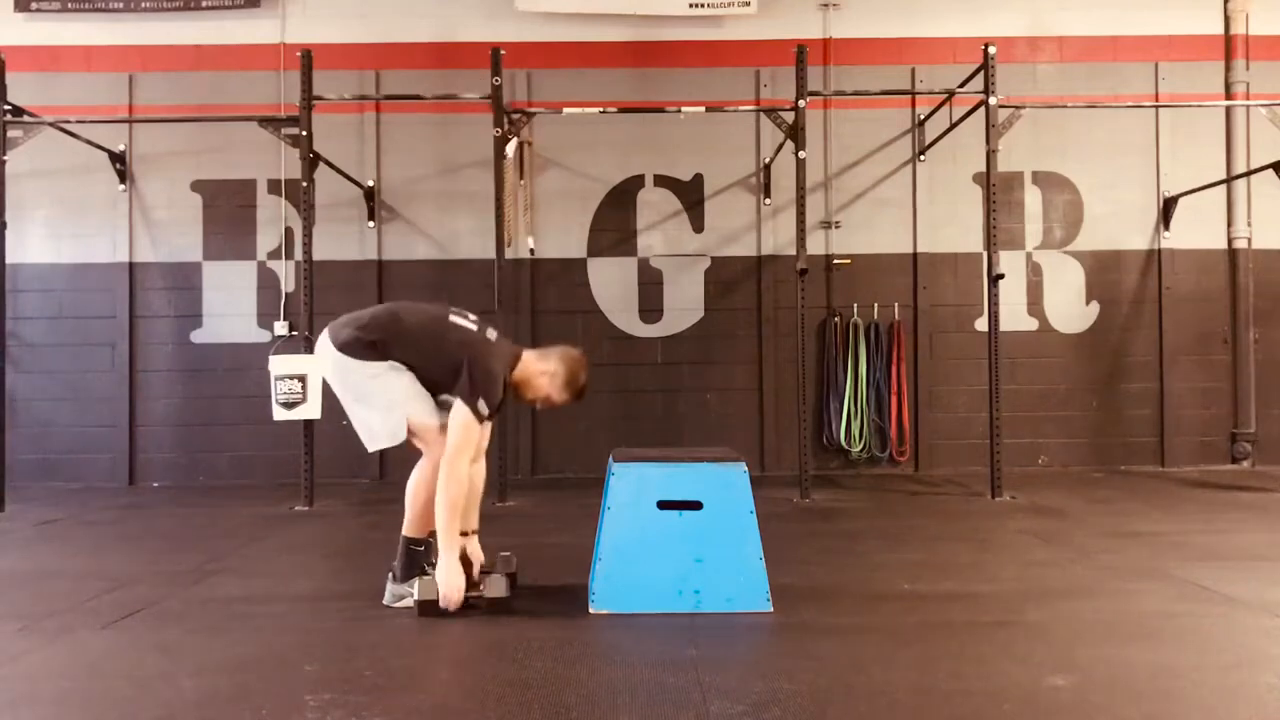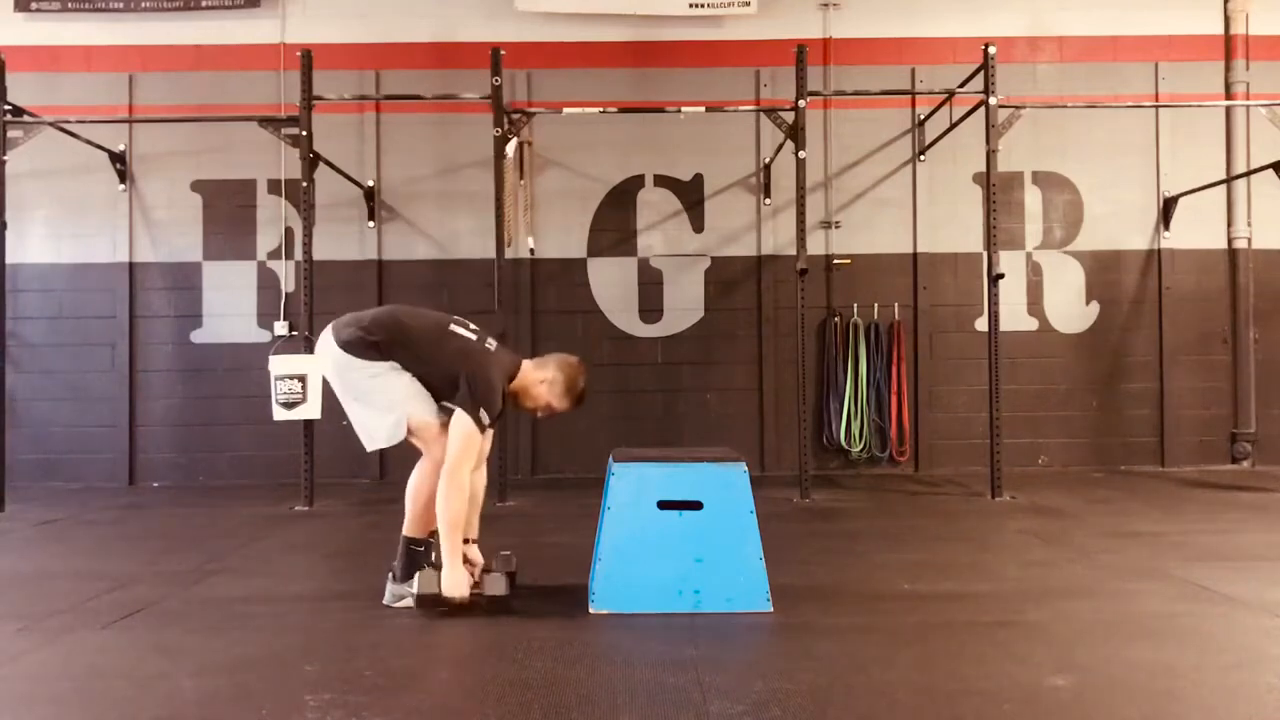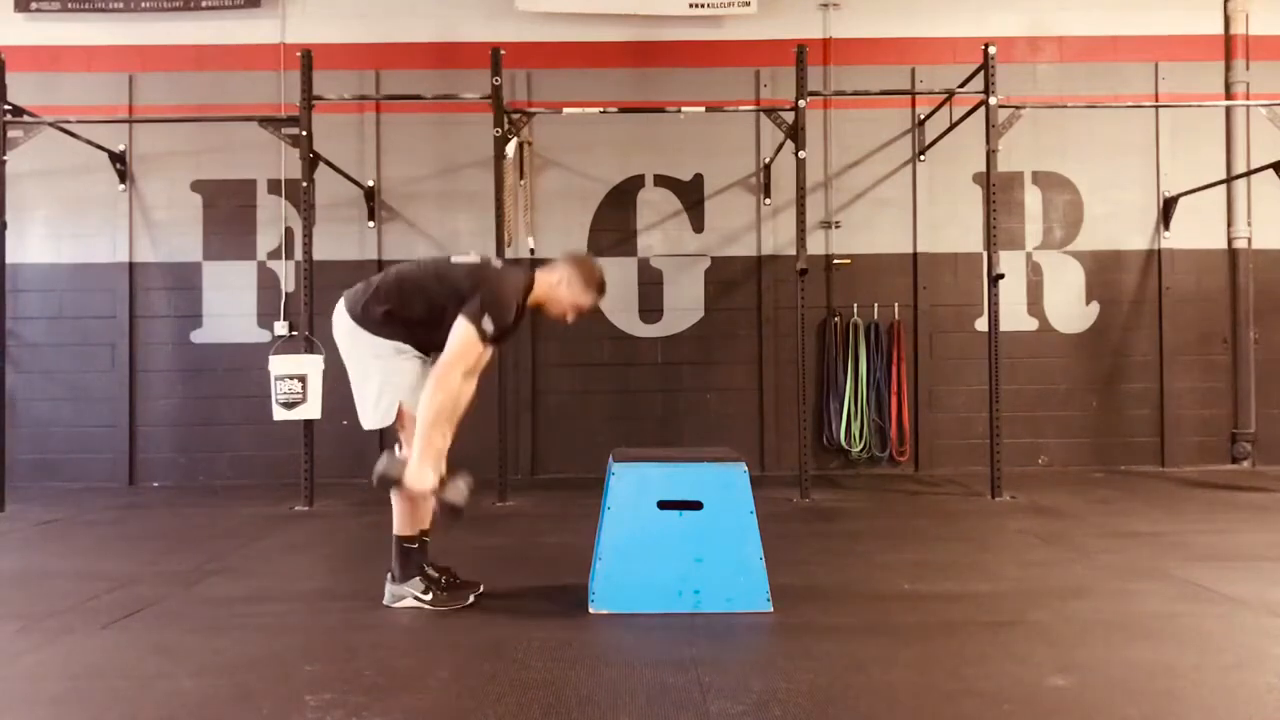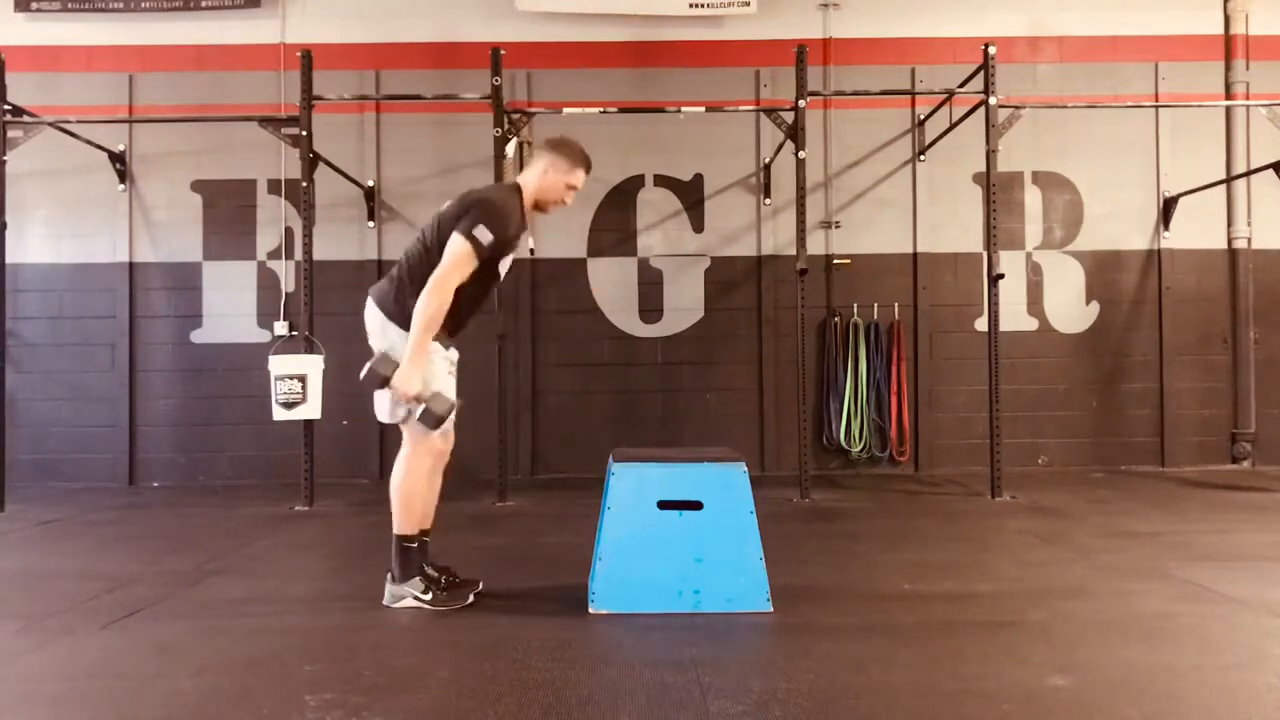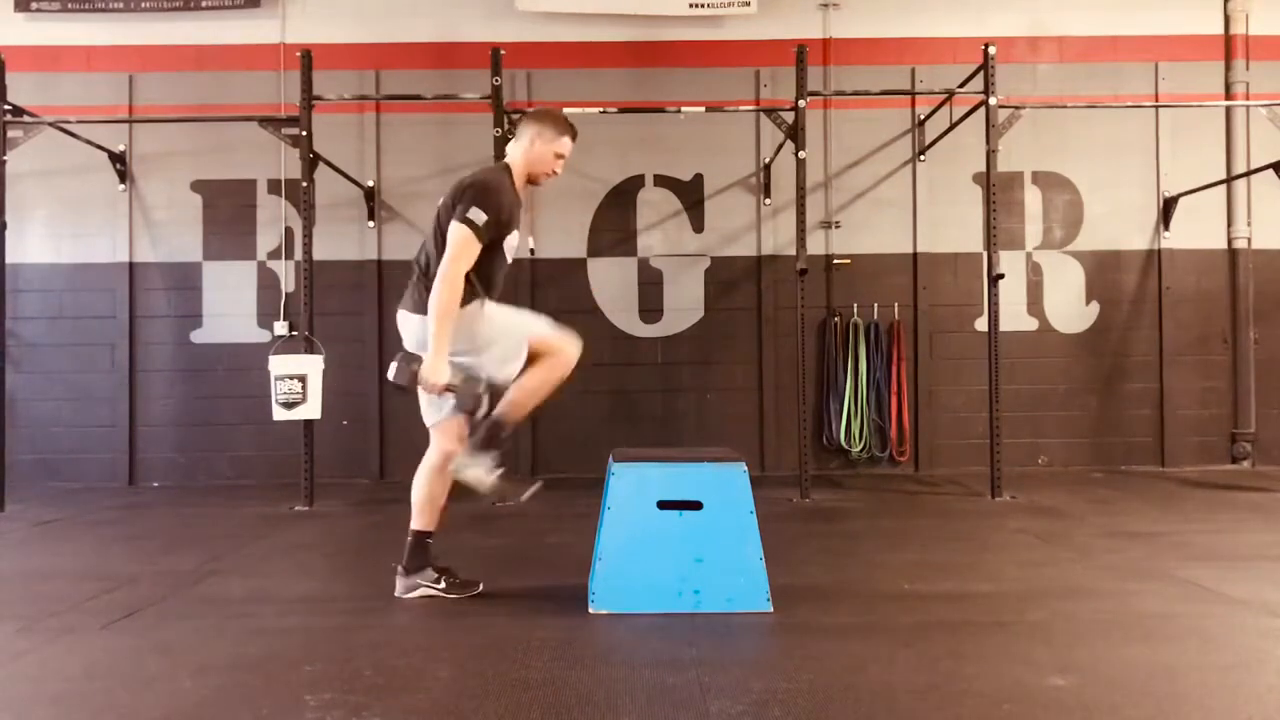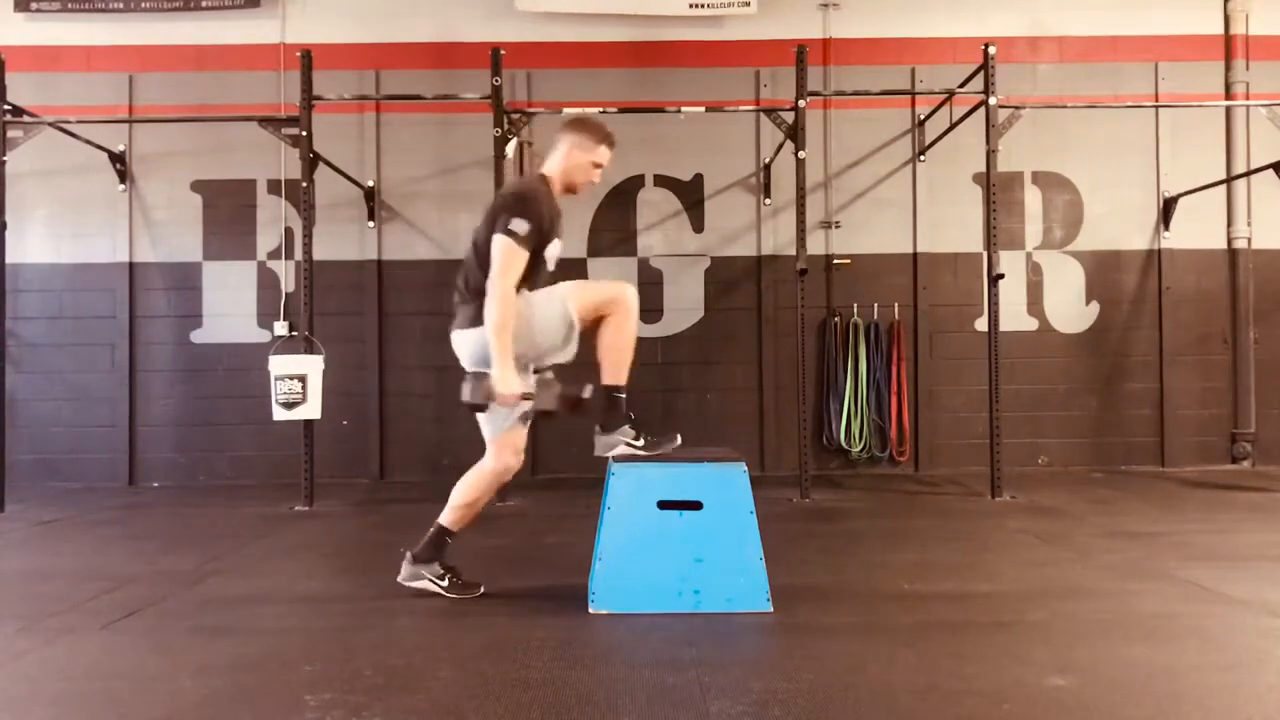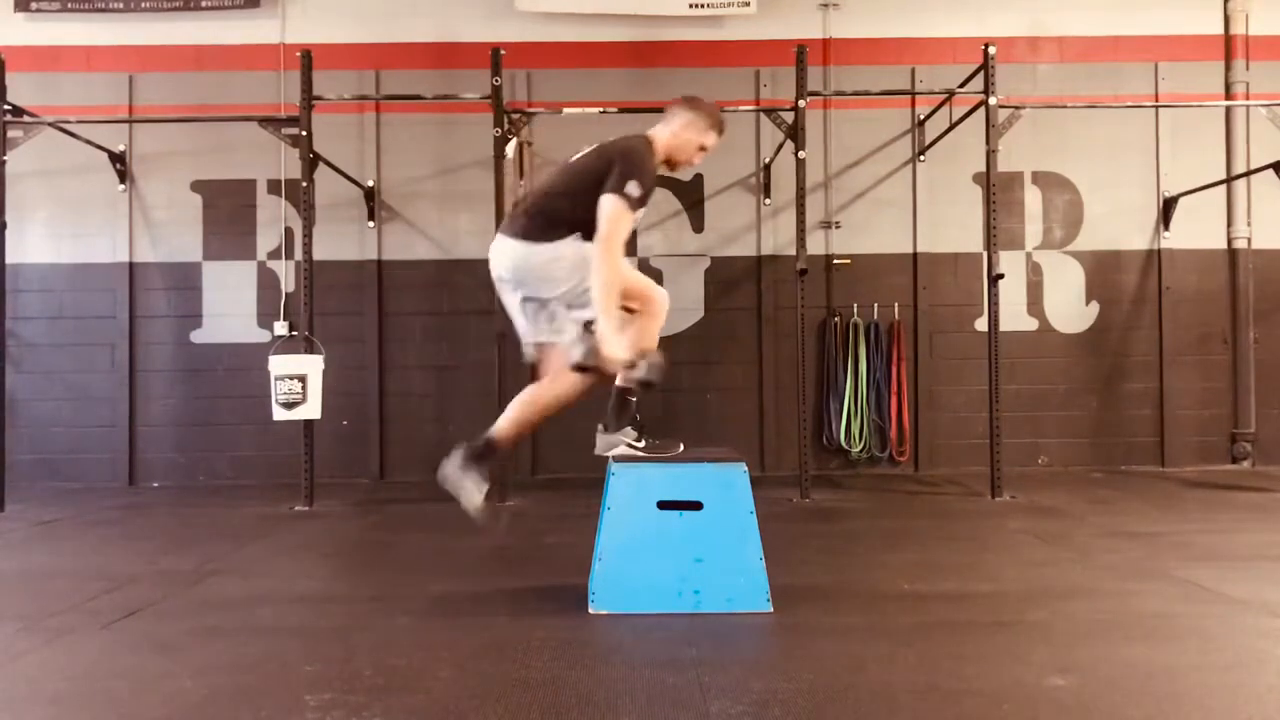
dt=0.3s
person 1, frame 1
left shoulder: (497, 364)
right shoulder: (489, 370)
left elbow: (473, 459)
right elbow: (455, 464)
left wrist: (469, 535)
right wrist: (449, 556)
left hip: (359, 350)
right hip: (355, 353)
left knee: (440, 449)
right knee: (438, 449)
left ankle: (419, 562)
right ankle: (407, 577)
person 1, frame 2
left shoulder: (498, 376)
right shoulder: (486, 380)
left elbow: (474, 465)
right elbow: (455, 469)
left wrist: (469, 541)
right wrist: (451, 565)
left hip: (361, 347)
right hip: (355, 350)
left knee: (440, 446)
right knee: (438, 449)
left ankle: (416, 564)
right ankle: (407, 578)
person 1, frame 3
left shoulder: (509, 297)
right shoulder: (499, 296)
left elbow: (467, 375)
right elbow: (447, 374)
left wrist: (438, 449)
right wrist: (421, 458)
left hip: (390, 326)
right hip: (372, 326)
left knee: (428, 438)
right knee: (420, 435)
left ankle: (417, 563)
right ankle: (406, 577)
person 1, frame 4
left shoulder: (506, 212)
right shoulder: (496, 212)
right elbow: (441, 284)
left wrist: (424, 355)
right wrist: (413, 364)
left hip: (417, 324)
right hip: (405, 320)
left knee: (435, 441)
right knee: (427, 443)
left ankle: (416, 566)
right ankle: (405, 577)
person 1, frame 5
left shoulder: (503, 192)
right shoulder: (490, 191)
right elbow: (450, 273)
left wrist: (441, 351)
right wrist: (438, 354)
left hip: (441, 318)
right hip: (441, 317)
left knee: (449, 443)
right knee: (564, 349)
left ankle: (417, 567)
right ankle: (485, 445)
person 1, frame 6
left shoulder: (543, 205)
right shoulder: (528, 201)
right elbow: (500, 287)
left wrist: (512, 364)
right wrist: (505, 368)
left hip: (493, 333)
right hip: (492, 331)
left knee: (504, 459)
right knee: (619, 297)
left ankle: (425, 559)
right ankle: (615, 426)
person 1, frame 7
left shoulder: (626, 155)
right shoulder: (636, 162)
left elbow: (605, 246)
right elbow: (608, 246)
left wrist: (608, 319)
right wrist: (610, 330)
left hip: (516, 253)
right hip: (538, 251)
left knee: (572, 375)
right knee: (651, 301)
left ankle: (475, 459)
right ankle: (619, 428)
